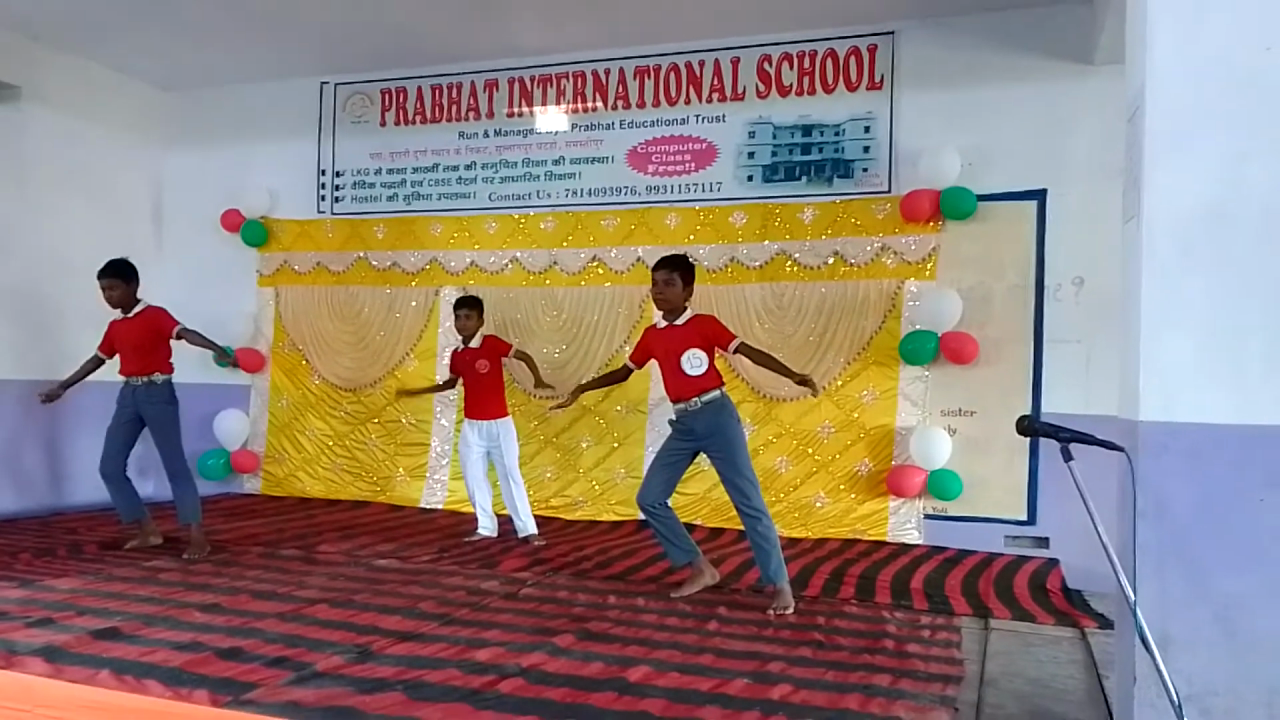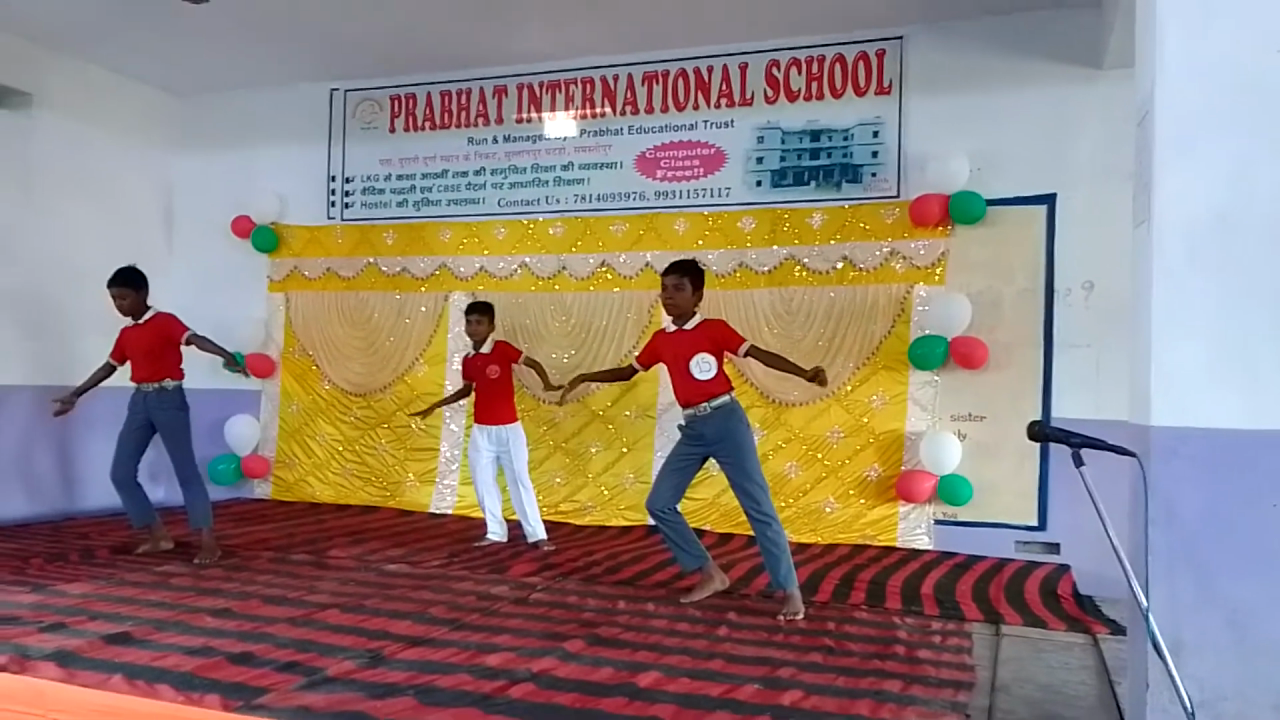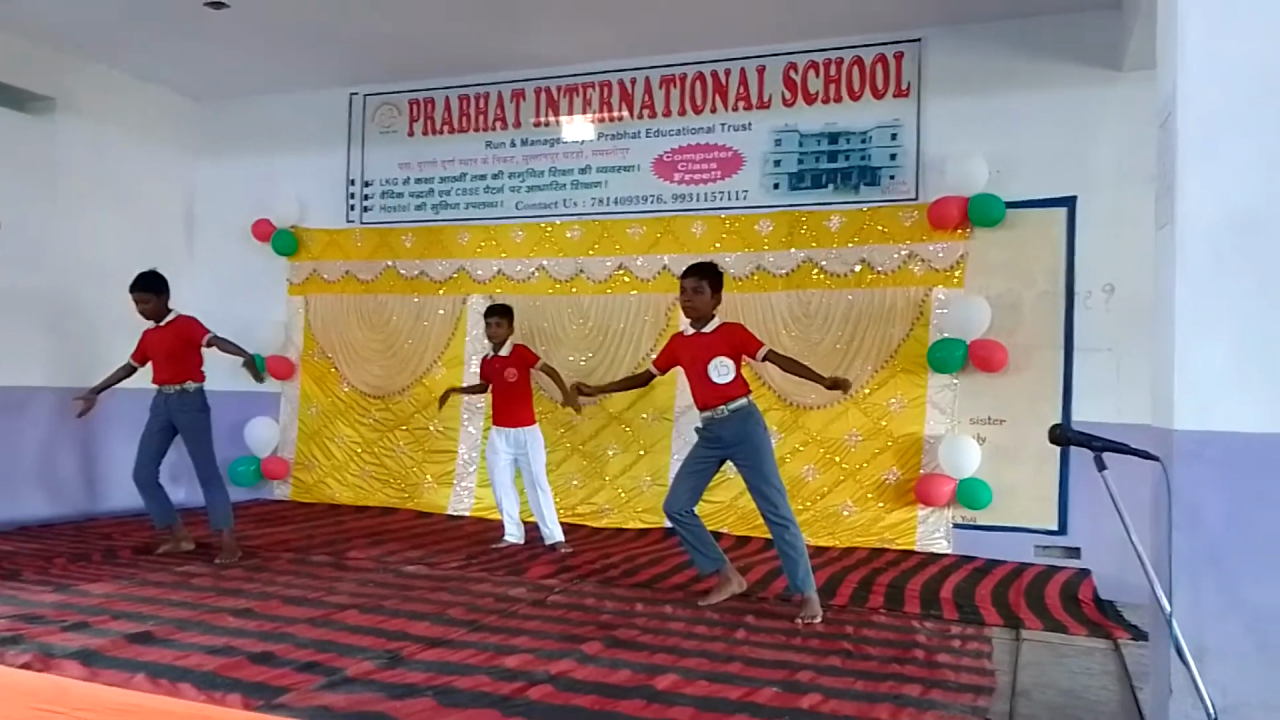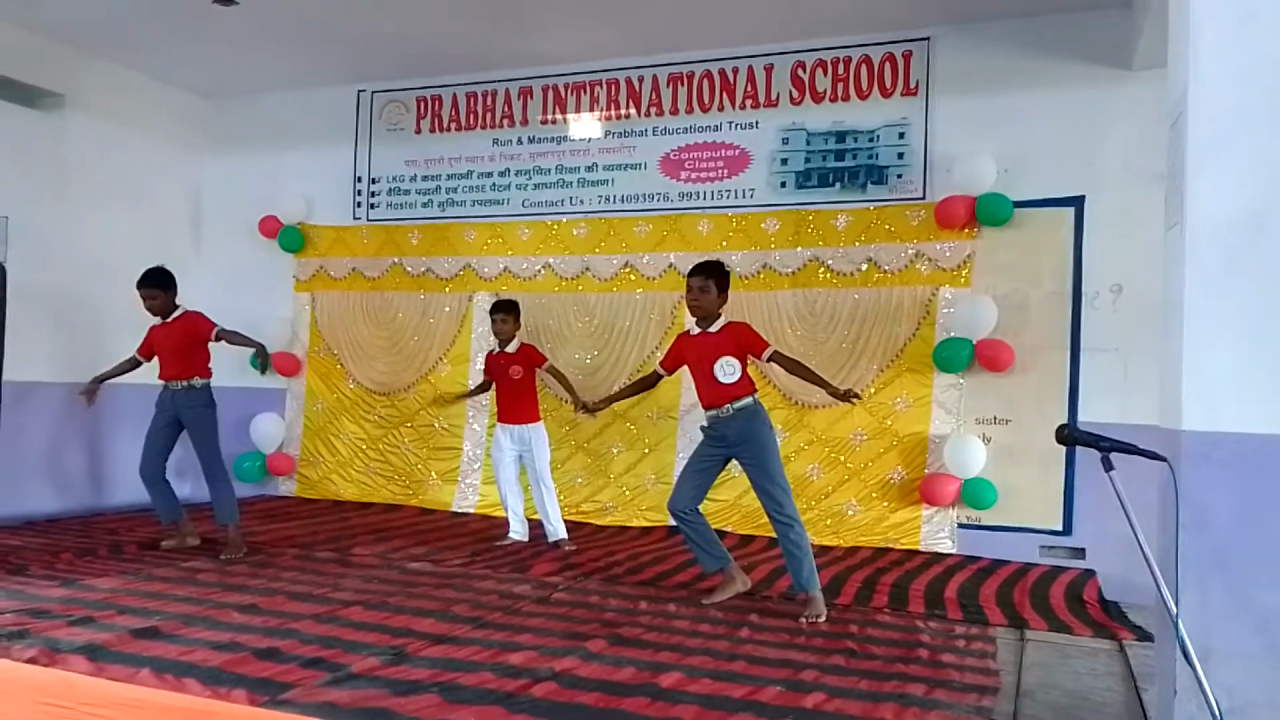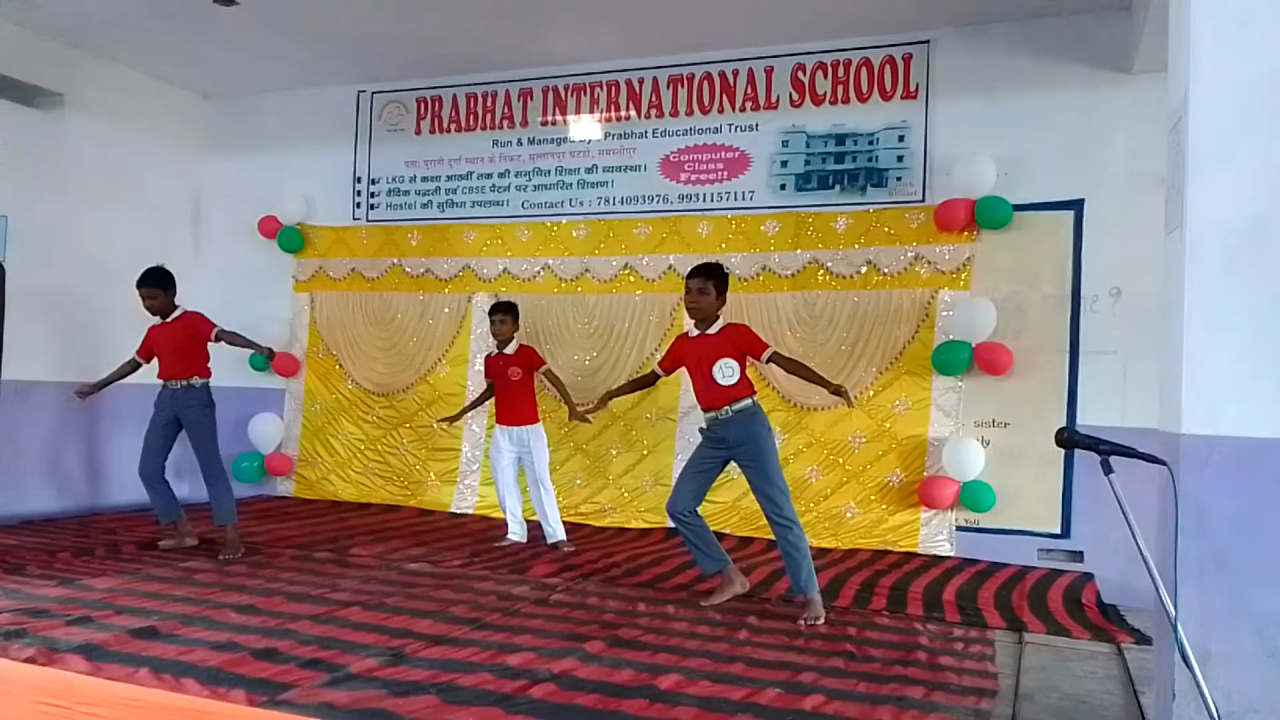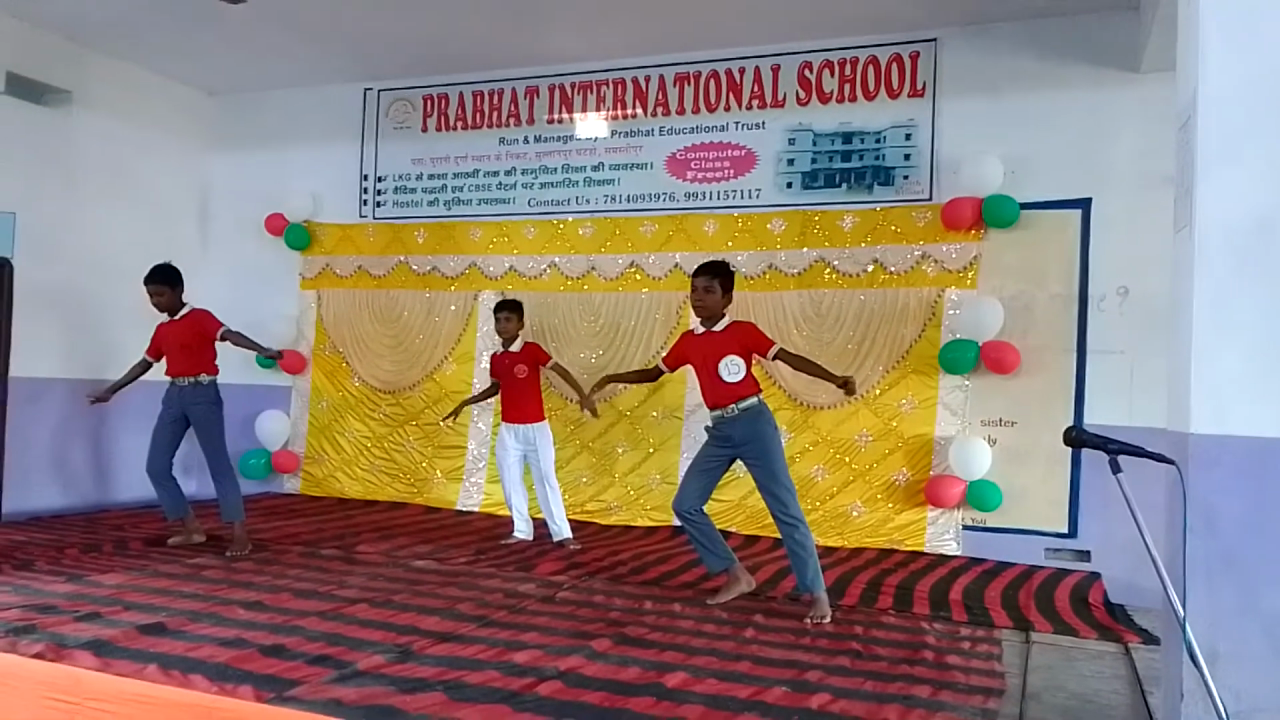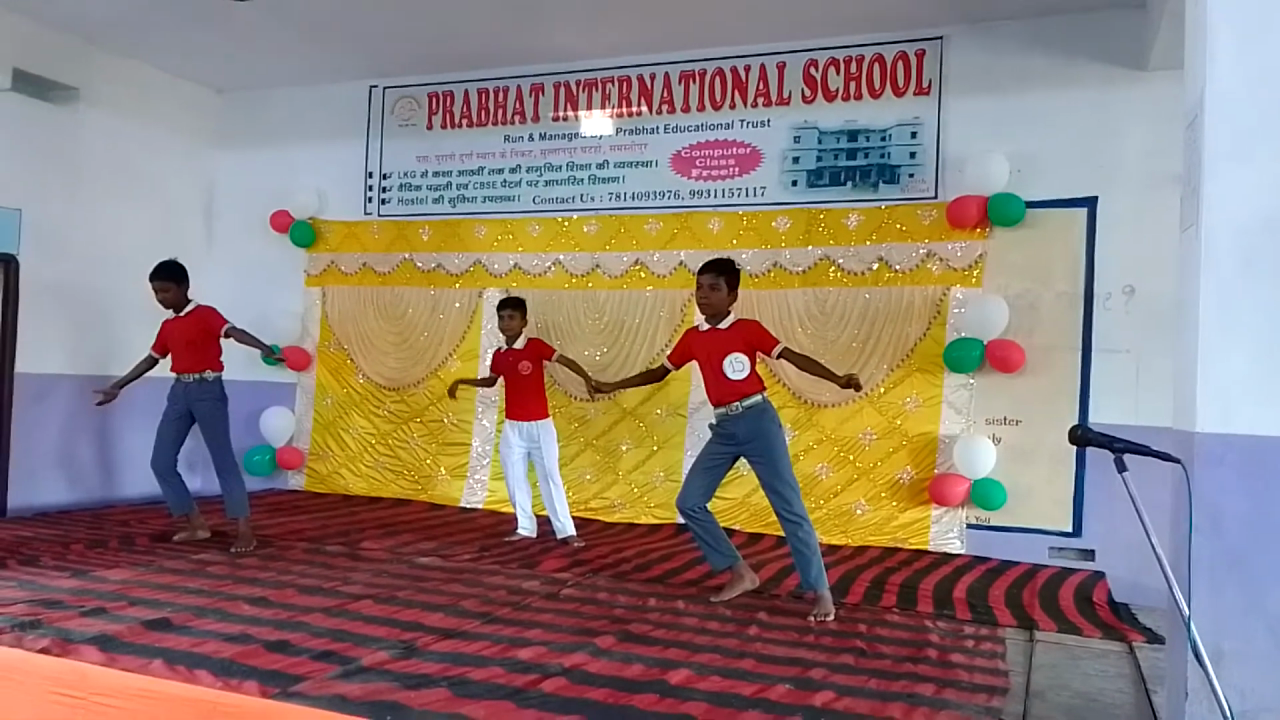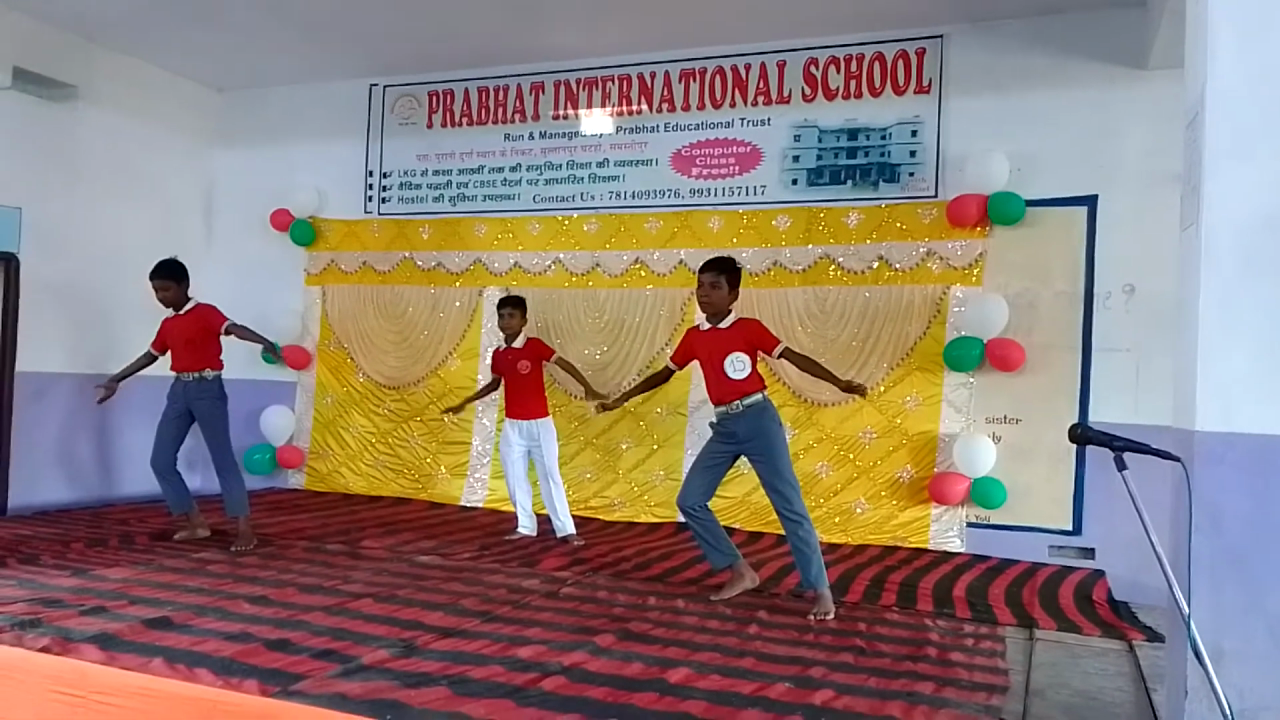
dt=0.2s
person 1, frame 1
left shoulder: (706, 324)
right shoulder: (651, 335)
left elbow: (750, 352)
right elbow: (623, 372)
left wrist: (794, 376)
right wrist: (581, 389)
left hip: (717, 416)
right hip: (683, 424)
left knee: (748, 502)
right knee: (649, 498)
left ankle: (780, 586)
right ankle: (700, 569)
person 1, frame 2
left shoulder: (715, 329)
right shoulder: (660, 339)
left elbow: (760, 354)
right elbow: (627, 371)
left wrist: (805, 373)
right wrist: (584, 378)
left hip: (726, 421)
right hip: (692, 429)
left knee: (758, 507)
right knee: (658, 503)
left ankle: (791, 591)
right ankle: (710, 574)
person 1, frame 3
left shoulder: (733, 332)
right shoulder: (678, 342)
left elbow: (778, 359)
right elbow: (645, 377)
left wrist: (824, 381)
right wrist: (598, 389)
left hip: (744, 424)
right hip: (709, 432)
left knee: (776, 510)
right knee: (676, 505)
left ankle: (808, 595)
right ankle: (727, 577)
person 1, frame 4
left shoulder: (739, 332)
right shoulder: (684, 342)
left elbow: (784, 361)
right elbow: (653, 378)
left wrist: (830, 388)
right wrist: (607, 401)
left hip: (749, 423)
right hip: (715, 431)
left knee: (781, 509)
right knee: (680, 504)
left ankle: (813, 594)
right ankle: (732, 575)
person 1, frame 5
left shoulder: (737, 333)
right shoulder: (682, 343)
left elbow: (783, 362)
right elbow: (651, 377)
left wrist: (829, 386)
right wrist: (609, 396)
left hip: (748, 425)
right hip: (713, 432)
left knee: (779, 511)
right knee: (679, 506)
left ankle: (811, 595)
right ankle: (730, 577)
person 1, frame 6
left shoulder: (744, 331)
right shoulder: (688, 341)
left elbow: (790, 358)
right elbow: (654, 373)
left wrist: (835, 379)
right wrist: (611, 379)
left hip: (754, 423)
right hip: (719, 431)
left knee: (785, 509)
right knee: (685, 504)
left ankle: (817, 594)
right ankle: (736, 576)
person 1, frame 7
left shoulder: (748, 329)
right shoulder: (692, 337)
left elbow: (793, 357)
right elbow: (659, 372)
left wrist: (838, 379)
right wrist: (615, 385)
left hip: (758, 421)
right hip: (723, 428)
left knee: (789, 507)
right knee: (688, 501)
left ankle: (821, 592)
right ankle: (740, 573)
person 1, frame 8
left shoulder: (749, 328)
right shoulder: (694, 336)
left elbow: (794, 357)
right elbow: (664, 373)
left wrist: (839, 383)
right wrist: (623, 398)
left hip: (758, 420)
right hip: (723, 427)
left knee: (789, 506)
right knee: (689, 500)
left ankle: (821, 591)
right ankle: (740, 572)
person 2, frame 1
left shoulder: (155, 315)
right shoulder: (114, 327)
left elbow: (185, 333)
right elbow: (97, 360)
left wrist: (218, 350)
right wrist: (62, 387)
left hip: (157, 393)
right hip: (128, 395)
left knee: (175, 465)
right knee: (110, 467)
left ankle: (198, 537)
right ankle: (148, 531)
person 2, frame 2
left shoulder: (165, 322)
right shoulder: (125, 334)
left elbow: (194, 339)
right elbow: (108, 367)
left wrist: (227, 356)
right wrist: (75, 395)
left hip: (168, 399)
right hip: (139, 401)
left knee: (186, 470)
right knee: (121, 473)
left ankle: (208, 541)
right ankle: (159, 536)
person 2, frame 3
left shoulder: (186, 325)
right shoulder: (147, 337)
left elbow: (215, 341)
right elbow: (129, 367)
left wrist: (246, 356)
right wrist: (95, 392)
left hip: (189, 401)
right hip: (161, 403)
left knee: (207, 472)
right knee: (143, 474)
left ankle: (229, 542)
right ankle: (179, 536)
person 2, frame 4
left shoulder: (194, 320)
right shoulder: (154, 332)
left elbow: (224, 334)
right elbow: (134, 361)
left wrist: (256, 345)
right wrist: (98, 380)
left hip: (195, 397)
right hip: (167, 399)
left knee: (213, 467)
right knee: (150, 469)
left ankle: (235, 537)
right ankle: (185, 531)
person 2, frame 5
left shoulder: (193, 320)
right shoulder: (153, 332)
left elbow: (223, 335)
right elbow: (134, 363)
left wrist: (258, 347)
right wrist: (97, 385)
left hip: (194, 397)
right hip: (166, 398)
left knee: (211, 467)
right knee: (149, 469)
left ankle: (233, 537)
right ankle: (184, 532)
person 2, frame 6
left shoulder: (200, 318)
right shoulder: (161, 330)
left elbow: (229, 335)
right elbow: (145, 363)
left wrist: (263, 350)
right wrist: (111, 390)
left hip: (202, 394)
right hip: (173, 396)
left knee: (219, 464)
right knee: (156, 466)
left ankle: (240, 534)
right ankle: (191, 528)
person 2, frame 7
left shoulder: (206, 315)
right shoulder: (167, 327)
left elbow: (233, 332)
right elbow: (151, 359)
left wrist: (265, 349)
right wrist: (117, 386)
left hip: (207, 390)
right hip: (179, 392)
left knee: (223, 460)
right knee: (161, 462)
left ankle: (245, 530)
right ankle: (196, 524)
person 2, frame 8
left shoulder: (205, 313)
right shoulder: (167, 325)
left elbow: (233, 328)
right elbow: (150, 355)
left wrist: (265, 342)
right wrist: (116, 379)
left hip: (207, 389)
right hip: (179, 390)
left knee: (223, 459)
right knee: (161, 460)
left ankle: (245, 529)
right ankle: (196, 523)
person 3, frame 1
left shoulder: (492, 343)
right shoulder: (456, 355)
left elbow: (524, 356)
right elbow: (450, 383)
left wrist: (538, 379)
right wrist: (418, 392)
left hip: (499, 424)
right hip: (472, 426)
left knee: (510, 476)
right knee: (474, 478)
left ankle: (528, 530)
right ankle: (486, 527)
person 3, frame 2
left shoulder: (502, 349)
right shoulder: (467, 361)
left elbow: (533, 363)
left wrist: (548, 383)
right wrist: (435, 406)
left hip: (509, 429)
right hip: (481, 431)
left knee: (520, 481)
right knee: (483, 483)
left ankle: (537, 535)
right ankle: (495, 532)
person 3, frame 3
left shoulder: (521, 352)
right shoulder: (486, 362)
left elbow: (549, 370)
left wrist: (567, 393)
right wrist: (454, 390)
left hip: (527, 431)
right hip: (499, 434)
left knee: (537, 483)
right knee: (501, 485)
left ankle: (554, 537)
right ankle: (513, 534)
person 3, frame 4
left shoulder: (527, 351)
right shoulder: (491, 358)
left elbow: (555, 373)
left wrist: (576, 397)
right wrist: (459, 397)
left hip: (531, 429)
right hip: (504, 431)
left knee: (541, 481)
right knee: (506, 483)
left ankle: (558, 534)
right ankle: (517, 531)
person 3, frame 5
left shoulder: (527, 353)
right shoulder: (490, 359)
left elbow: (552, 378)
left wrist: (572, 407)
right wrist: (462, 412)
left hip: (530, 430)
right hip: (502, 433)
left knee: (540, 482)
right knee: (505, 484)
left ankle: (557, 536)
right ankle: (516, 532)
person 3, frame 6
left shoulder: (532, 350)
right shoulder: (496, 358)
left elbow: (561, 370)
left wrist: (583, 395)
right wrist: (464, 403)
left hip: (536, 428)
right hip: (508, 430)
left knee: (546, 480)
right knee: (511, 482)
left ankle: (563, 533)
right ankle: (522, 530)
person 3, frame 7
left shoulder: (536, 346)
right shoulder: (498, 355)
left elbow: (566, 361)
right elbow: (490, 381)
left wrist: (587, 377)
right wrist: (461, 381)
left hip: (540, 425)
right hip: (513, 427)
left knee: (550, 477)
right knee: (515, 479)
left ankle: (566, 530)
right ankle: (525, 527)
person 3, frame 8
left shoulder: (534, 345)
right shoulder: (498, 354)
left elbow: (563, 364)
right elbow: (494, 384)
left wrist: (587, 386)
right wrist: (465, 402)
left hip: (540, 423)
right hip: (512, 426)
left knee: (550, 476)
right knee: (515, 478)
left ankle: (566, 529)
right ankle: (526, 526)
